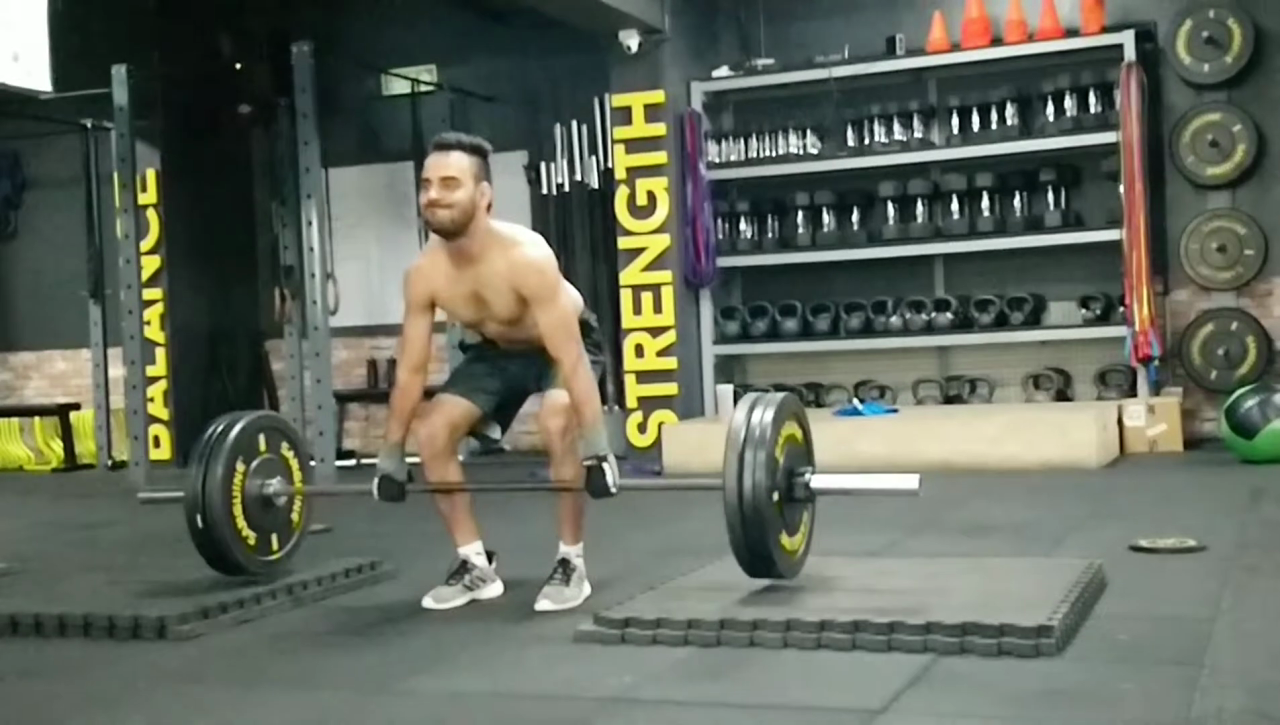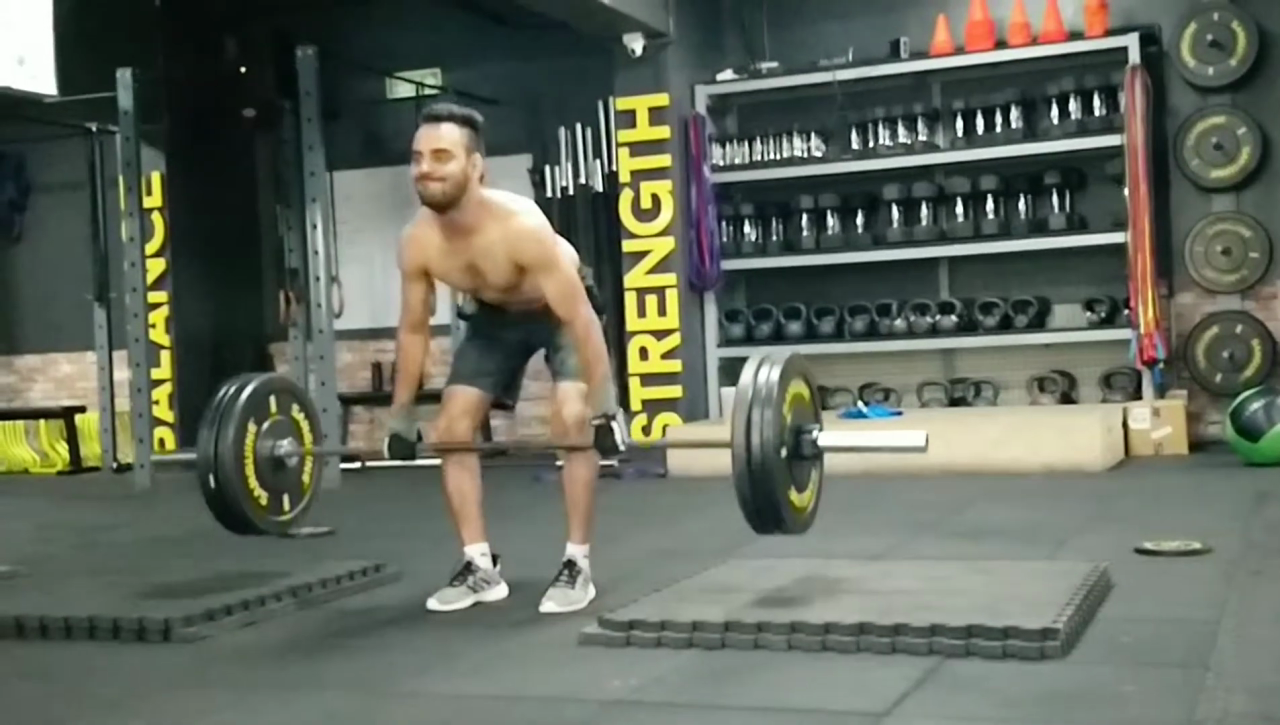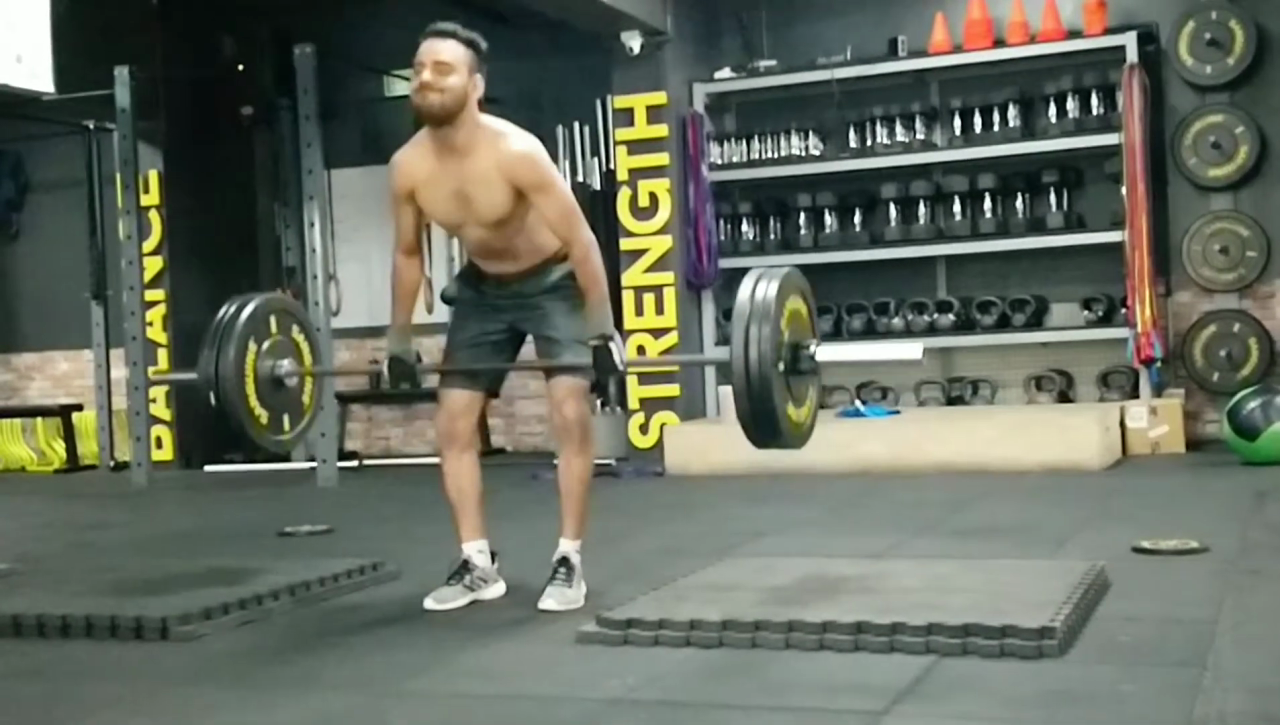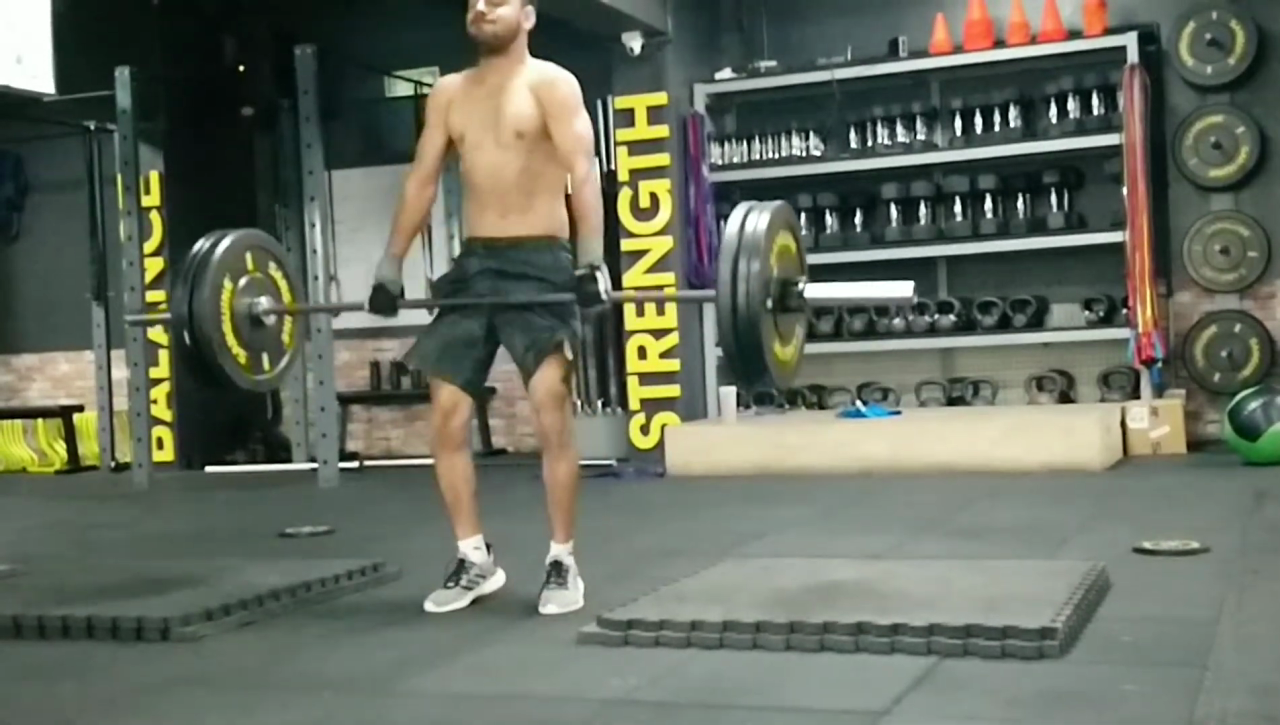
dt=0.7s
person 1, frame 1
left shoulder: (527, 257)
right shoulder: (423, 273)
left elbow: (570, 359)
right elbow: (410, 368)
left wrist: (597, 448)
right wrist: (391, 455)
left hip: (564, 344)
right hip: (497, 349)
left knee: (557, 424)
right knee: (432, 433)
left ankle: (570, 564)
right ankle: (476, 565)
person 1, frame 2
left shoulder: (521, 226)
right shoulder: (417, 241)
left elbow: (579, 320)
right elbow: (412, 329)
left wrist: (605, 408)
right wrist: (401, 417)
left hip: (562, 308)
right hip: (494, 315)
left knee: (572, 418)
right knee: (452, 426)
left ankle: (576, 566)
right ankle: (480, 566)
person 1, frame 3
left shoulder: (517, 152)
right shoulder: (408, 165)
left elbow: (581, 242)
right elbow: (408, 254)
left wrist: (603, 331)
right wrist: (398, 338)
left hip: (552, 282)
right hip: (481, 290)
left knee: (570, 413)
right knee: (453, 423)
left ankle: (568, 562)
right ankle: (478, 564)
person 1, frame 4
left shoulder: (550, 83)
right shoulder: (448, 92)
left elbow: (582, 174)
right elbow: (421, 180)
left wrist: (592, 263)
right wrist: (390, 266)
left hip: (539, 265)
right hip: (471, 266)
left knee: (551, 417)
right knee: (445, 420)
left ankle: (562, 563)
right ankle: (474, 559)
